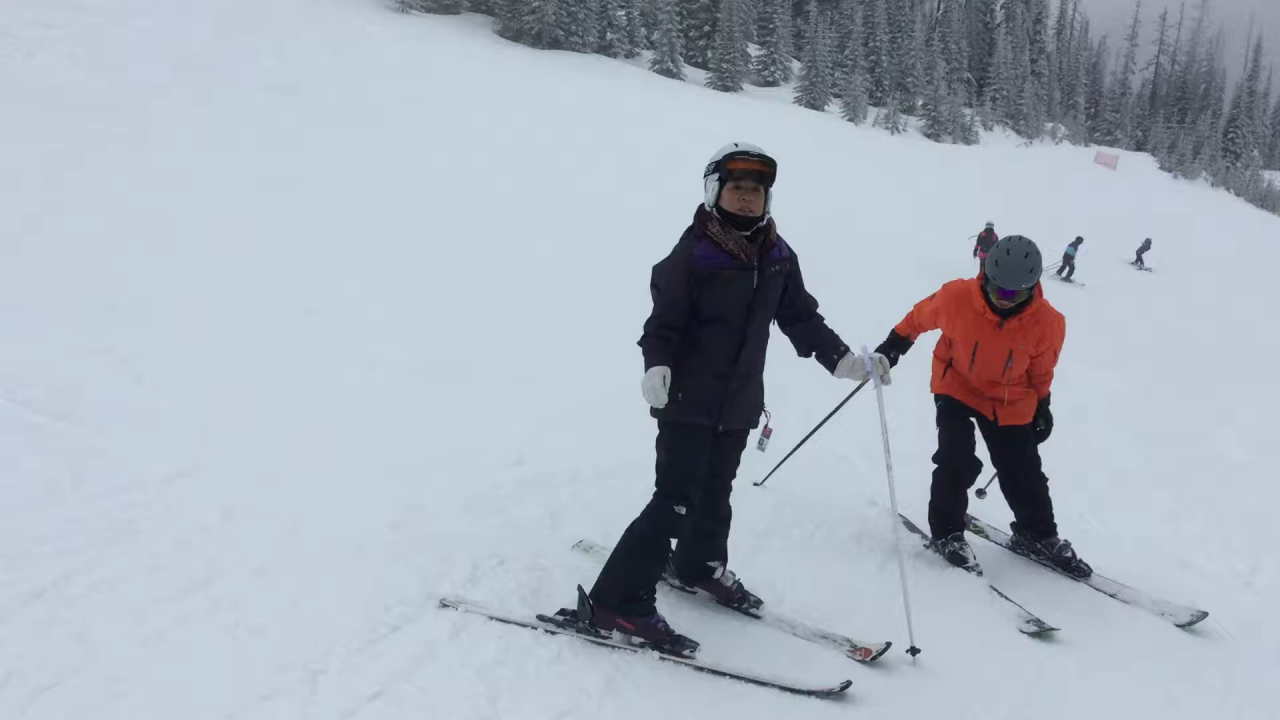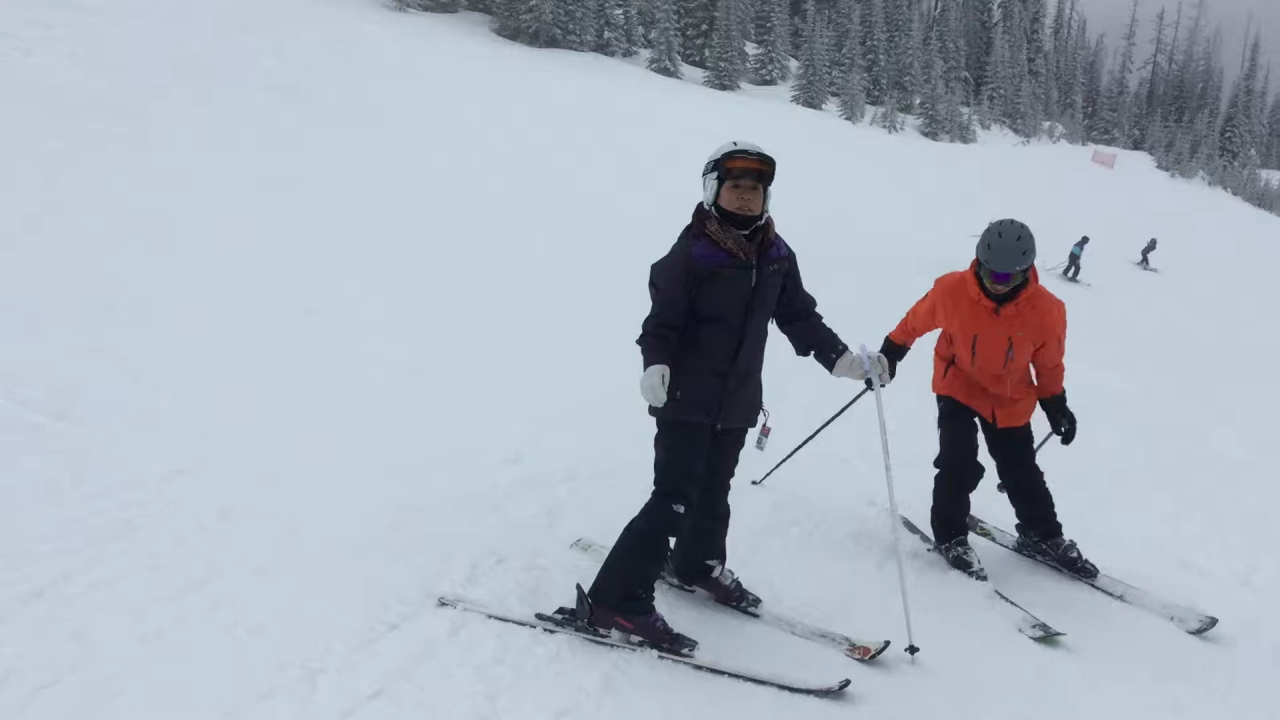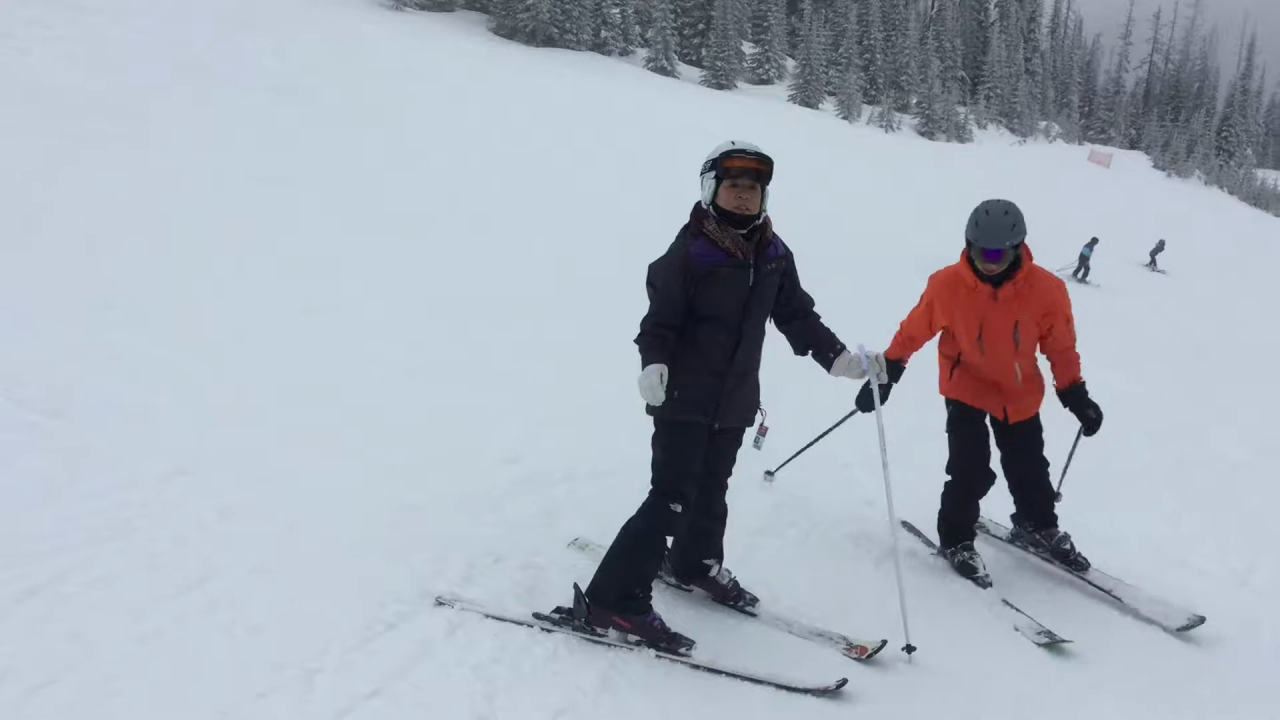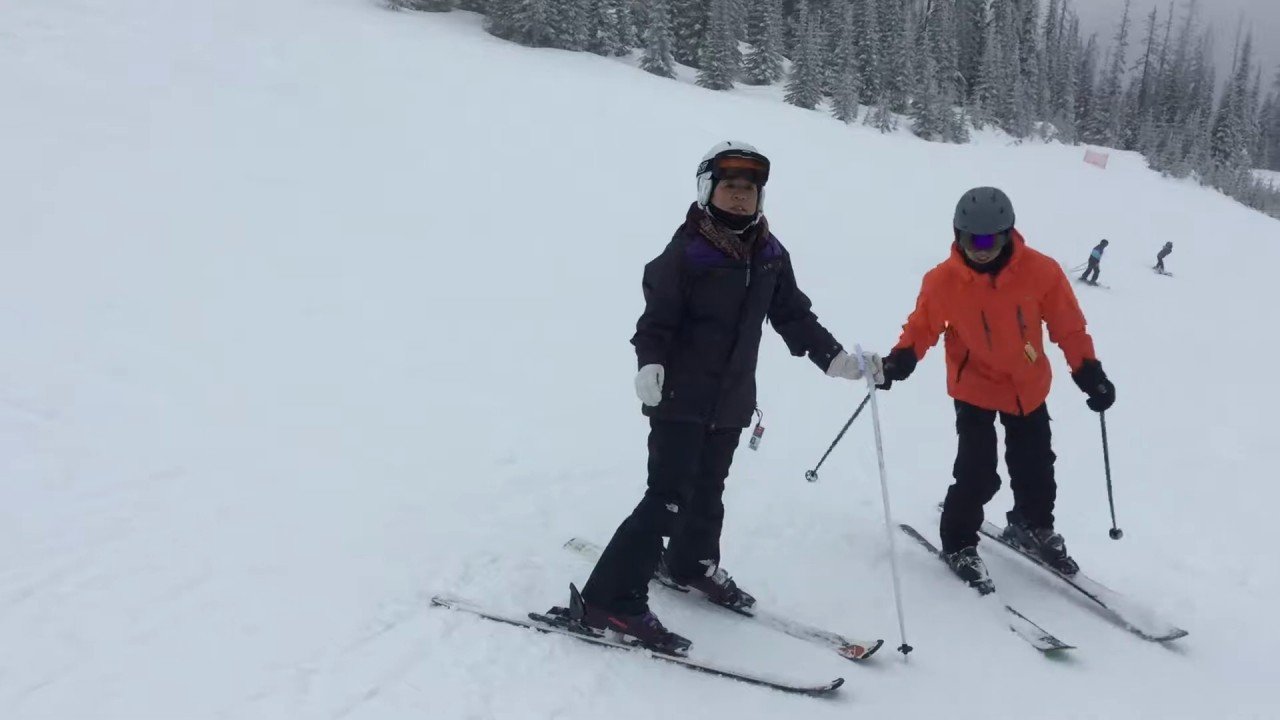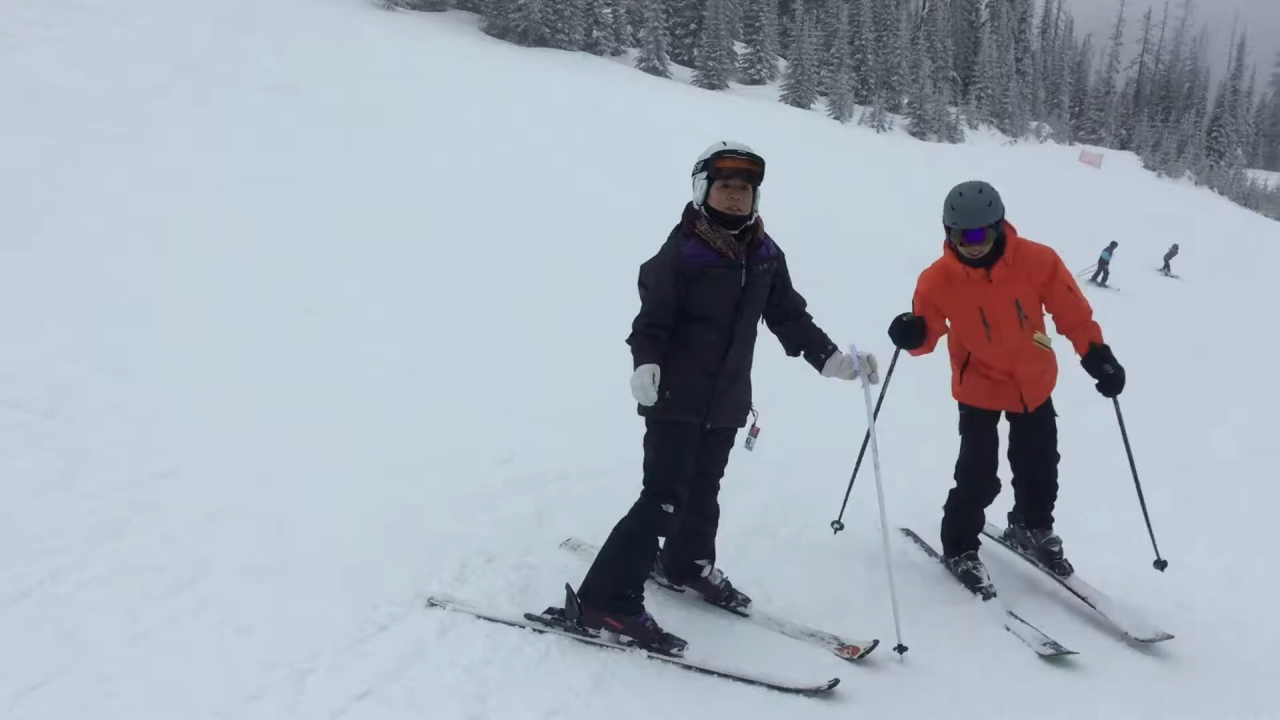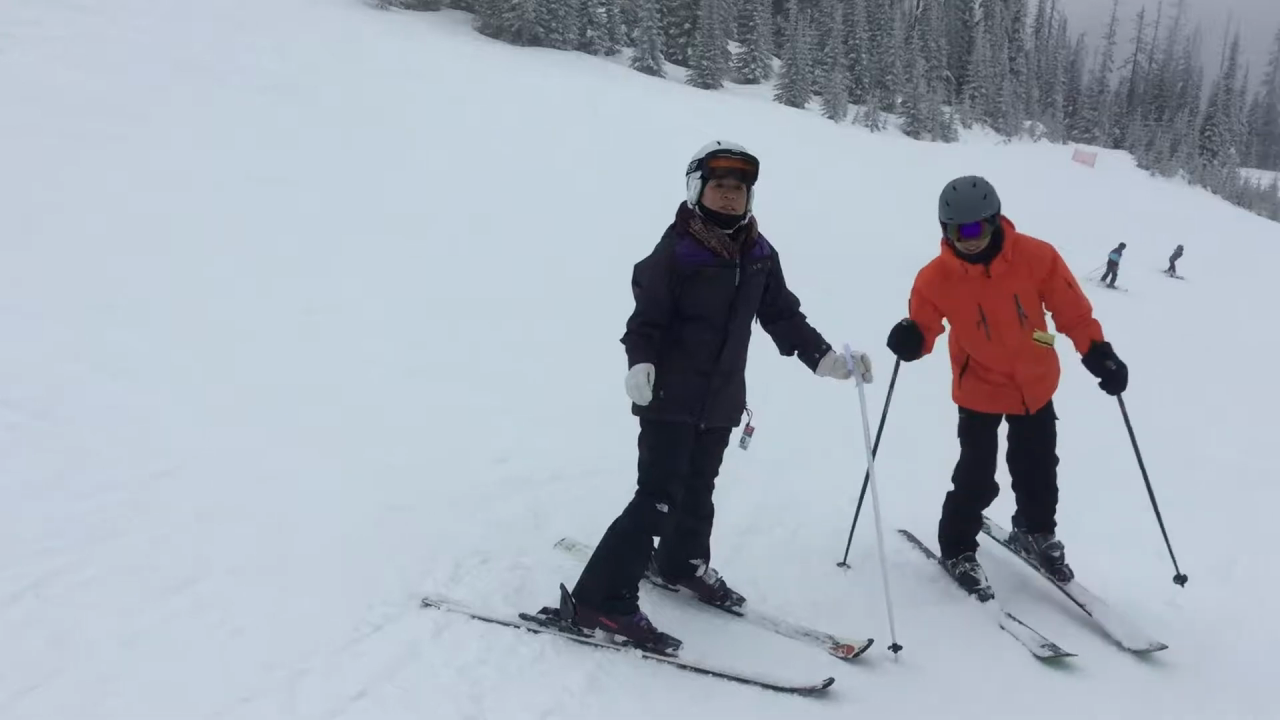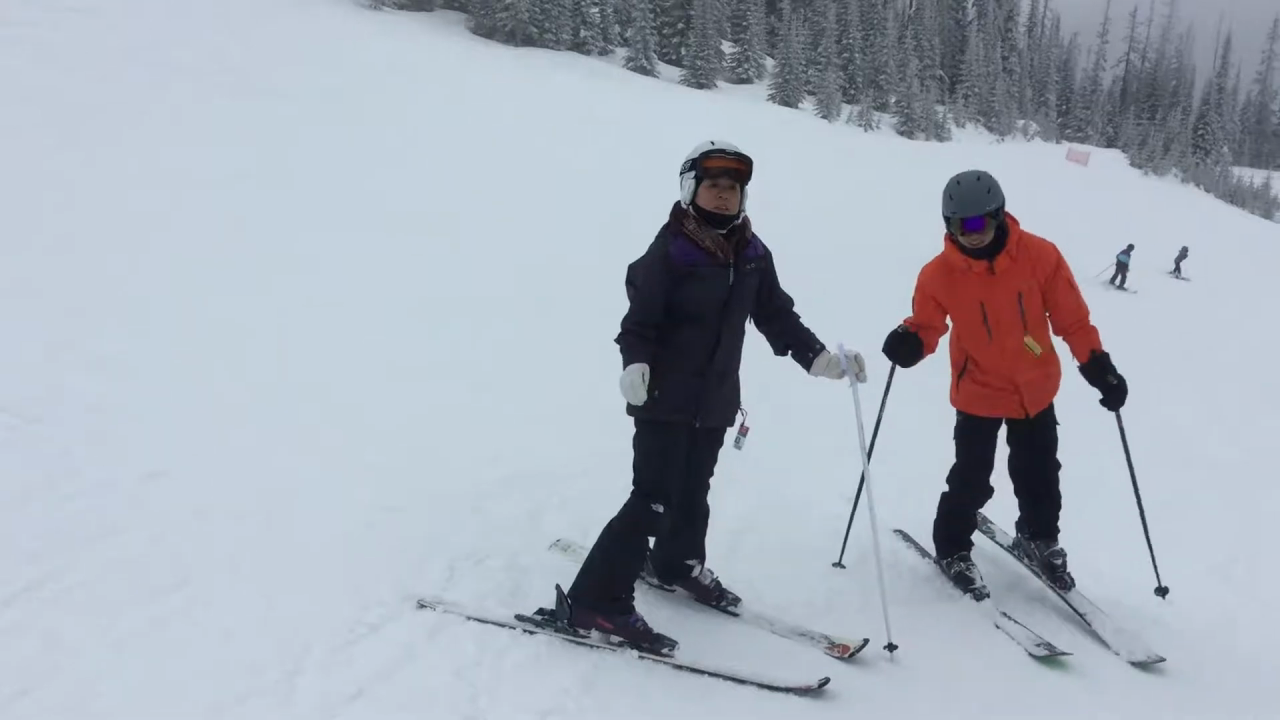
dt=0.1s
person 1, frame 1
left shoulder: (778, 258)
right shoulder: (693, 253)
left elbow: (801, 318)
right elbow: (664, 320)
left wrist: (844, 359)
right wrist: (657, 366)
left hip: (738, 402)
right hip: (688, 399)
left knee: (715, 493)
right knee: (676, 501)
left ankle: (700, 565)
right ankle: (620, 602)
person 1, frame 2
left shoulder: (776, 256)
right shoulder: (691, 251)
left elbow: (799, 317)
right elbow: (662, 319)
left wrist: (843, 359)
right wrist: (655, 365)
left hip: (736, 401)
right hip: (686, 398)
left knee: (714, 491)
right knee: (674, 499)
left ankle: (699, 563)
right ankle: (618, 601)
person 1, frame 3
left shoulder: (774, 255)
right shoulder: (690, 251)
left elbow: (798, 316)
right elbow: (660, 318)
left wrist: (841, 358)
right wrist: (654, 364)
left hip: (734, 401)
right hip: (683, 397)
left knee: (711, 490)
right knee: (672, 499)
left ankle: (697, 563)
right ankle: (614, 600)
person 1, frame 4
left shoulder: (770, 255)
right shoulder: (686, 251)
left elbow: (794, 317)
right elbow: (656, 319)
left wrist: (838, 359)
right wrist: (650, 364)
left hip: (730, 401)
right hip: (680, 398)
left knee: (708, 491)
right knee: (668, 499)
left ankle: (693, 563)
right ankle: (611, 600)
person 1, frame 5
left shoulder: (765, 256)
right shoulder: (681, 251)
left elbow: (790, 317)
right elbow: (651, 319)
left wrist: (832, 359)
right wrist: (646, 364)
left hip: (726, 400)
right hip: (675, 397)
left knee: (704, 491)
right knee: (663, 499)
left ankle: (689, 564)
right ankle: (607, 601)
person 1, frame 6
left shoulder: (759, 255)
right shoulder: (676, 250)
left elbow: (784, 317)
right elbow: (646, 318)
left wrist: (826, 358)
right wrist: (641, 363)
left hip: (721, 400)
right hip: (669, 398)
left knee: (698, 491)
right knee: (658, 499)
left ankle: (684, 563)
right ankle: (603, 600)
person 1, frame 7
left shoulder: (753, 256)
right shoulder: (669, 251)
left elbow: (777, 316)
right elbow: (639, 318)
left wrist: (820, 358)
right wrist: (635, 363)
left hip: (715, 400)
right hip: (664, 398)
left knee: (693, 491)
right knee: (653, 499)
left ankle: (678, 563)
right ankle: (598, 600)
person 2, frame 1
left shoulder: (1047, 323)
right shoulder: (956, 297)
left elbow: (1041, 367)
right elbow: (922, 316)
left wrist: (1040, 407)
right wrist: (895, 342)
left hip: (1008, 402)
right hip: (956, 389)
left knee: (1025, 472)
right knee: (956, 460)
left ankle: (1038, 535)
right ankle: (947, 533)
person 2, frame 2
left shoulder: (1046, 309)
right shoulder: (951, 289)
left elbow: (1048, 360)
right elbow: (919, 317)
left wrist: (1056, 404)
right wrist: (891, 351)
left hip: (1010, 399)
right hip: (958, 388)
left knee: (1023, 474)
right knee: (959, 465)
left ankle: (1042, 534)
right ankle: (950, 537)
person 2, frame 3
left shoulder: (1045, 289)
right shoulder: (947, 283)
left elbow: (1059, 343)
right elbow: (917, 328)
left wrist: (1074, 392)
right wrist: (889, 370)
left hip: (1018, 394)
right hip: (966, 387)
left knee: (1028, 469)
right knee: (970, 470)
left ankle: (1038, 527)
right ankle: (956, 541)
person 2, frame 4
left shoulder: (1043, 272)
right shoulder: (942, 280)
left elbow: (1067, 323)
right elbow: (922, 328)
left wrist: (1090, 371)
right wrist: (900, 358)
left hip: (1028, 386)
right hip: (975, 385)
left knee: (1035, 464)
right knee: (977, 472)
left ankle: (1031, 525)
right ankle: (959, 544)
person 2, frame 5
left shoulder: (1038, 261)
right shoulder: (936, 280)
left elbow: (1072, 312)
right elbow: (924, 334)
left wrist: (1098, 356)
right wrist: (910, 333)
left hip: (1033, 382)
right hip: (978, 385)
left knee: (1039, 463)
right knee: (977, 473)
left ankle: (1033, 528)
right ankle: (960, 548)
person 2, frame 6
left shoulder: (1036, 257)
right shoulder: (934, 278)
left elbow: (1071, 309)
right elbow: (923, 334)
left wrist: (1099, 354)
right wrist: (909, 337)
left hip: (1034, 383)
right hip: (979, 388)
left knee: (1038, 467)
right knee: (976, 478)
left ankle: (1036, 532)
right ankle: (958, 549)
person 2, frame 7
left shoulder: (1041, 257)
right shoulder: (939, 274)
left elbow: (1070, 316)
right elbow: (926, 326)
left wrist: (1098, 366)
right wrist: (909, 343)
left hip: (1035, 388)
right hip: (978, 392)
left knee: (1039, 471)
right knee: (971, 480)
left ankle: (1039, 538)
right ankle: (952, 550)
